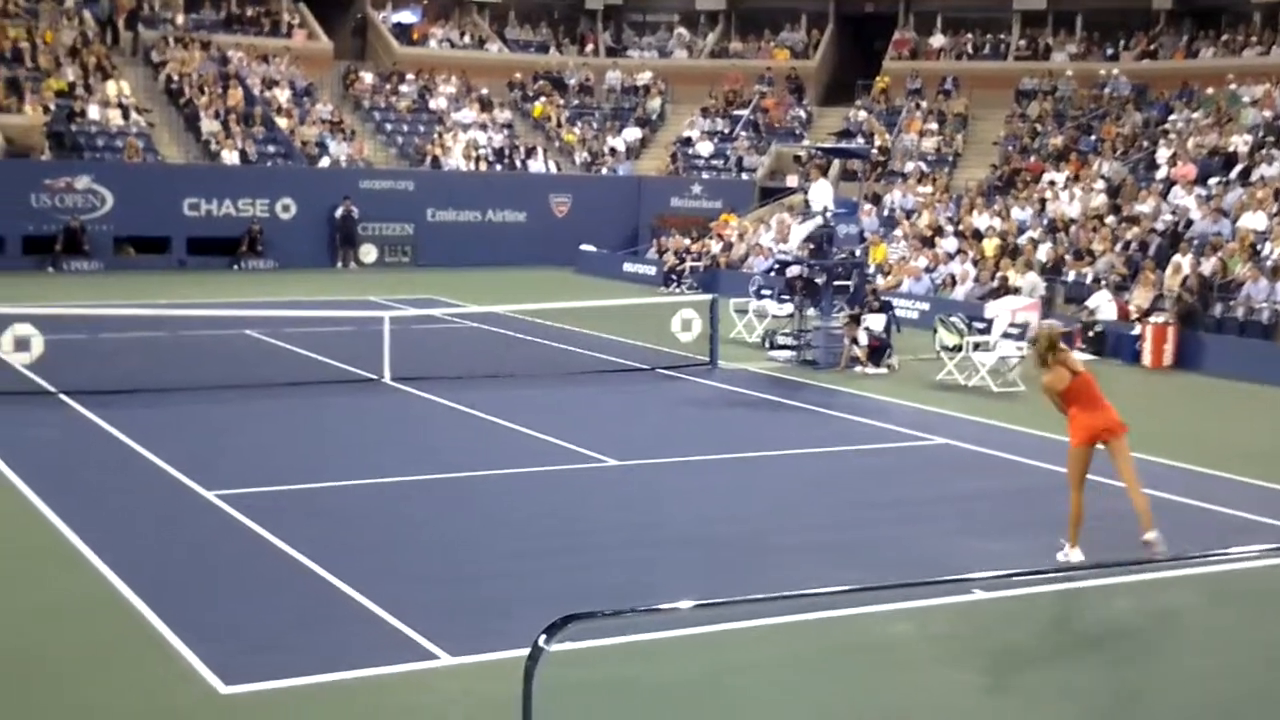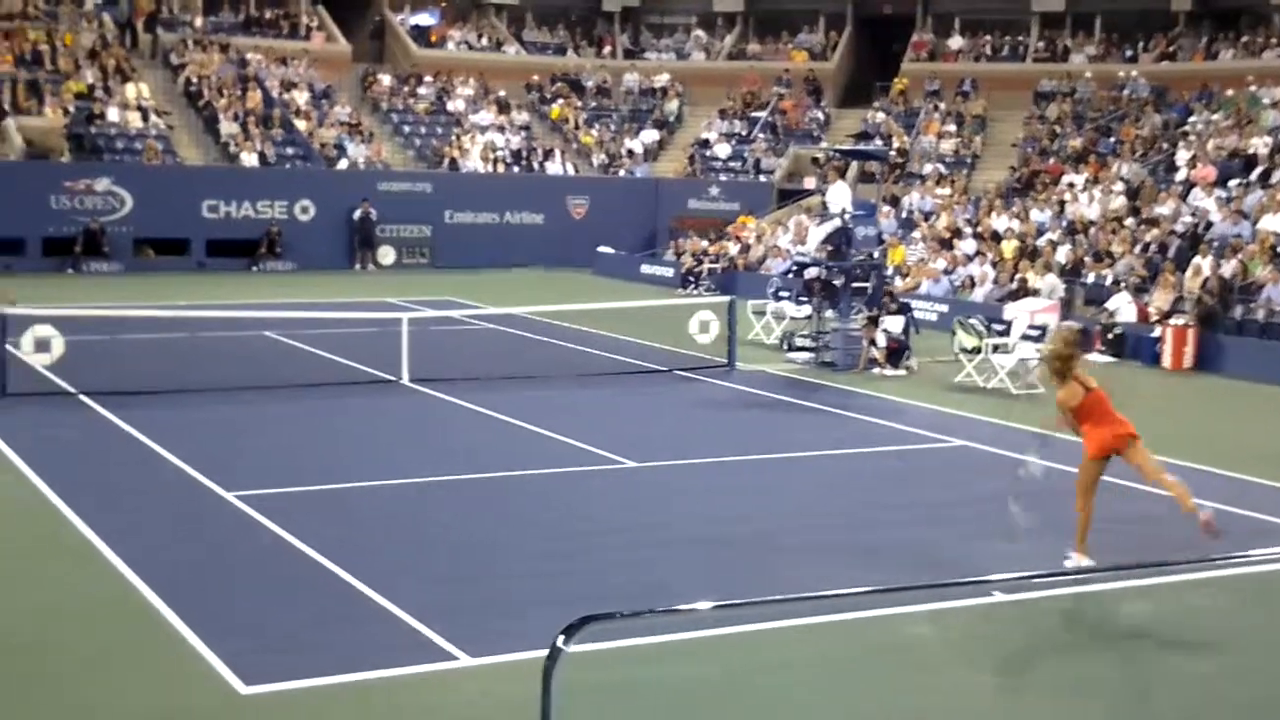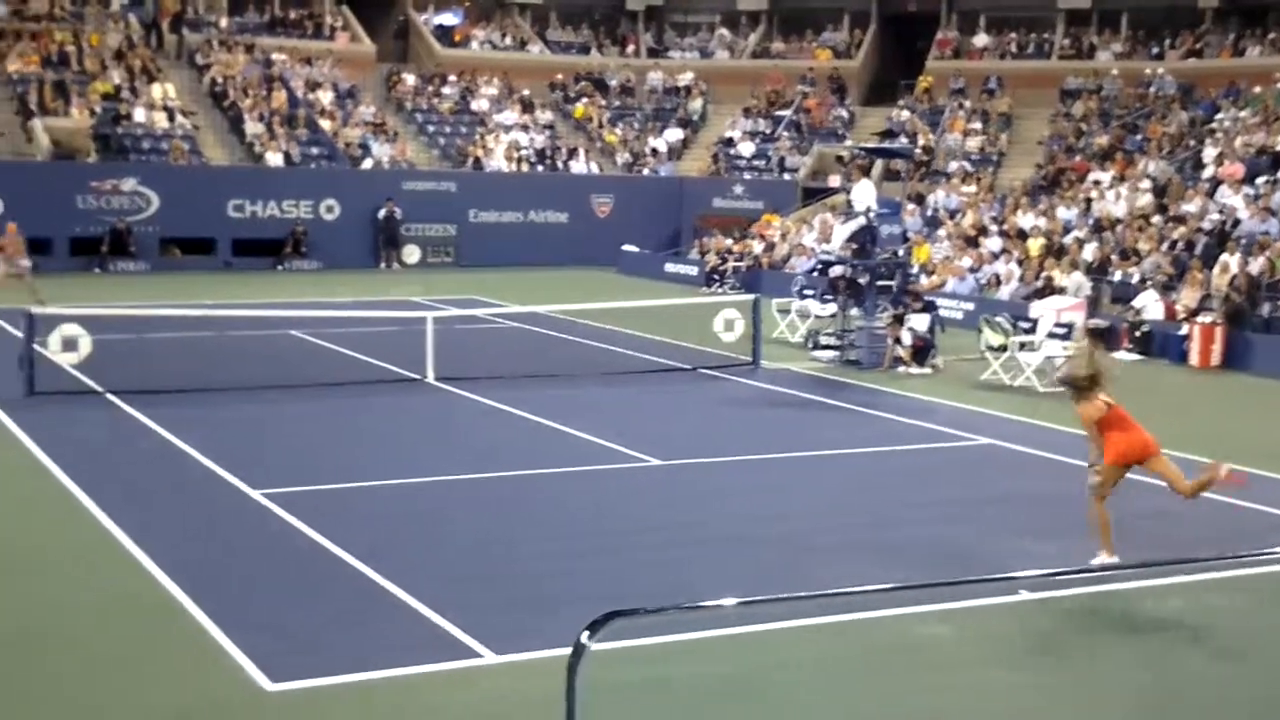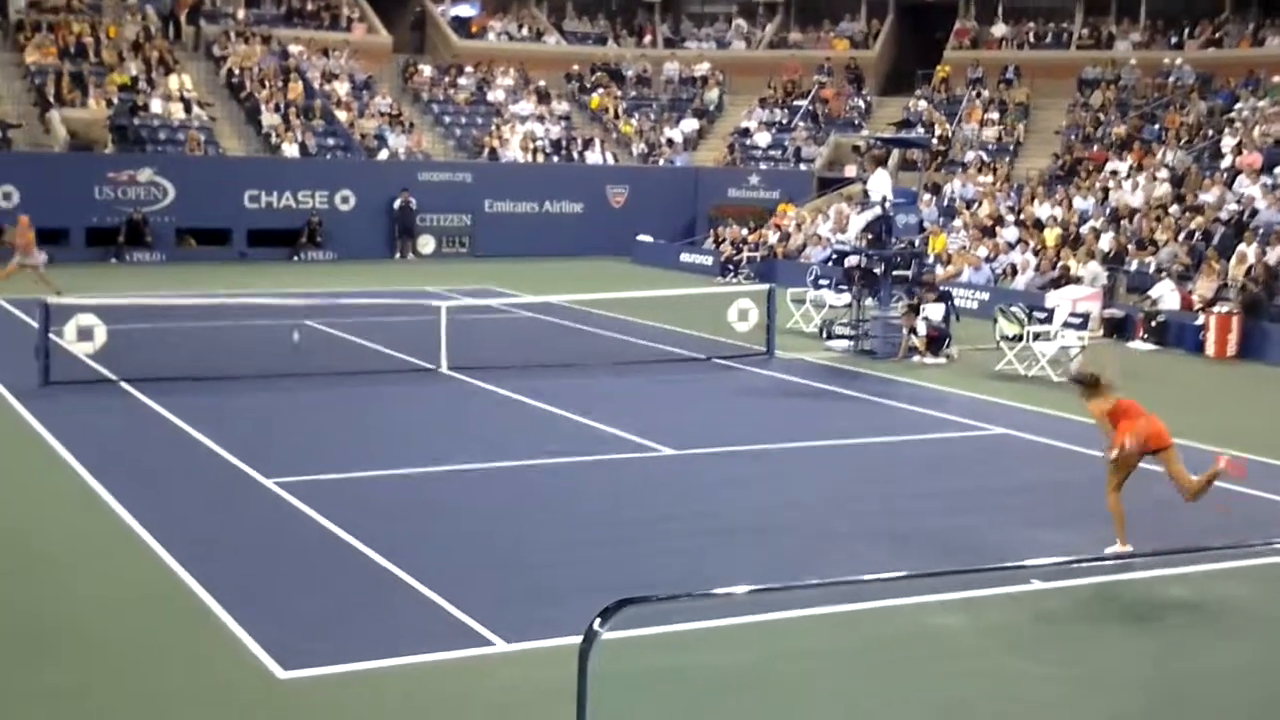
dt=0.1s
person 1, frame 1
left shoulder: (1047, 381)
right shoulder: (1068, 358)
left elbow: (1065, 410)
left hip: (1083, 427)
right hip: (1107, 419)
left knee: (1075, 489)
right knee: (1131, 479)
left ankle: (1072, 548)
right ankle: (1149, 531)
person 1, frame 2
left shoulder: (1061, 396)
right shoulder: (1080, 374)
left elbow: (1074, 428)
left hip: (1099, 438)
right hip: (1121, 430)
left knee: (1084, 499)
right knee: (1159, 477)
left ankle: (1081, 556)
right ankle: (1197, 511)
person 1, frame 3
left shoulder: (1083, 410)
right shoulder: (1100, 393)
left elbow: (1097, 445)
left wrist: (1094, 468)
left hip: (1121, 447)
right hip: (1143, 441)
left knee: (1098, 498)
right knee: (1186, 490)
left ankle: (1108, 554)
right ankle: (1216, 472)
person 1, frame 4
left shoulder: (1093, 405)
right shoulder: (1112, 394)
left elbow: (1109, 436)
left wrist: (1114, 452)
left hip: (1135, 435)
right hip: (1157, 430)
left knee: (1113, 488)
right knee: (1190, 491)
left ankle: (1123, 545)
right ankle: (1217, 467)
